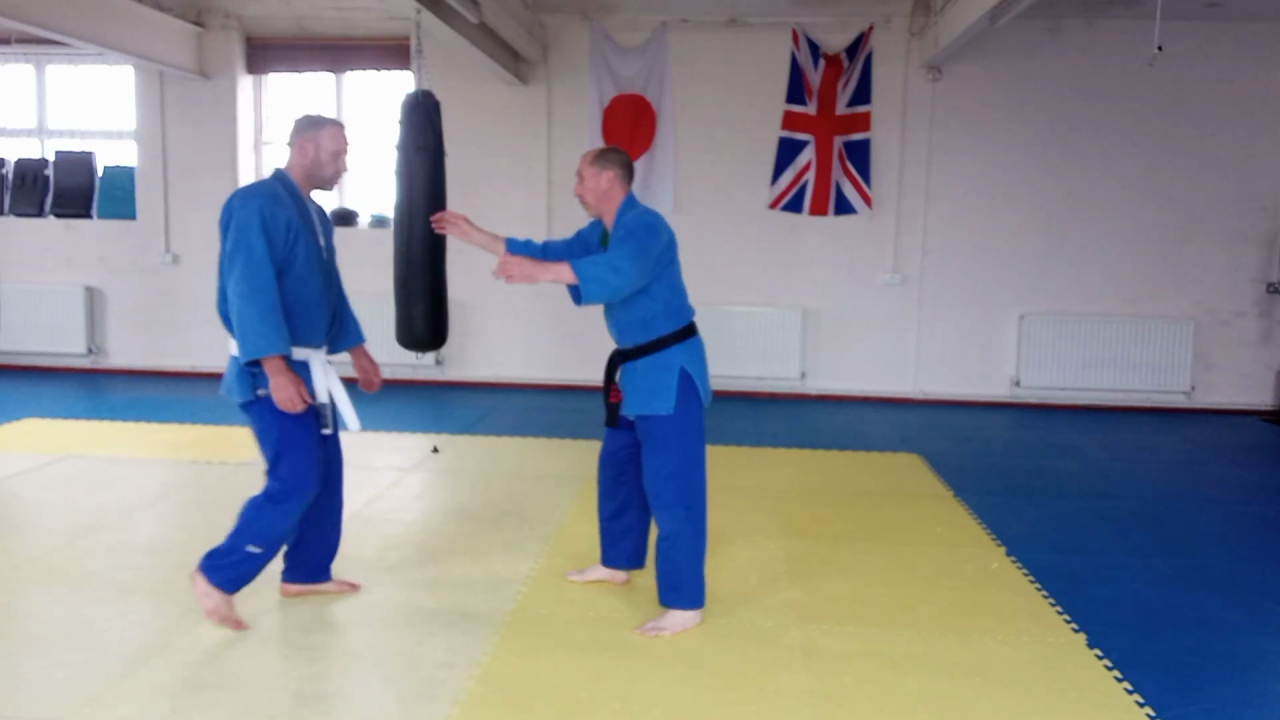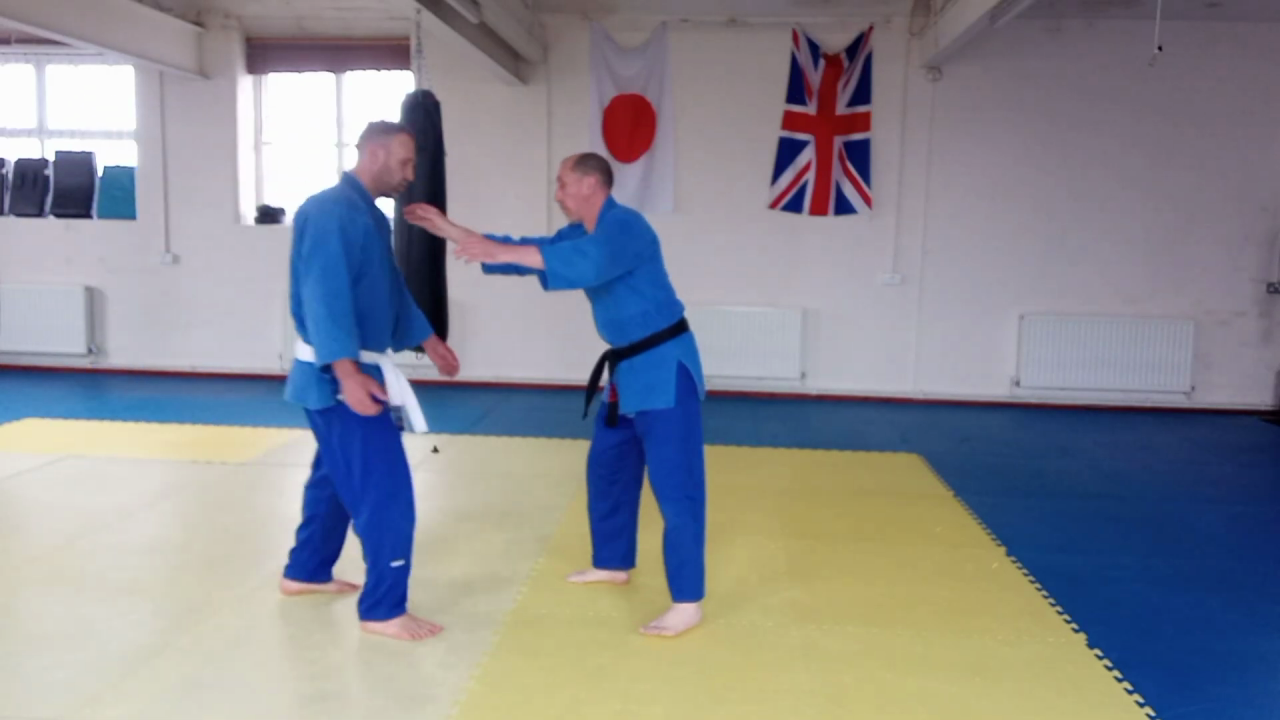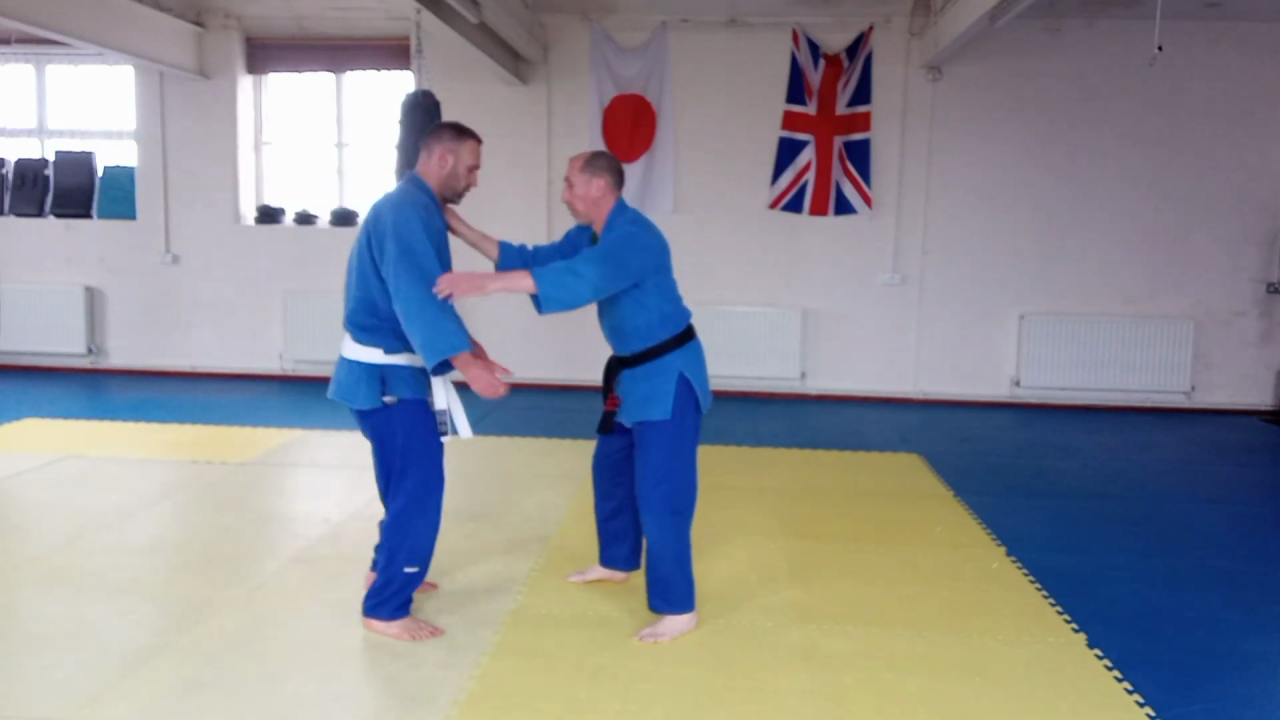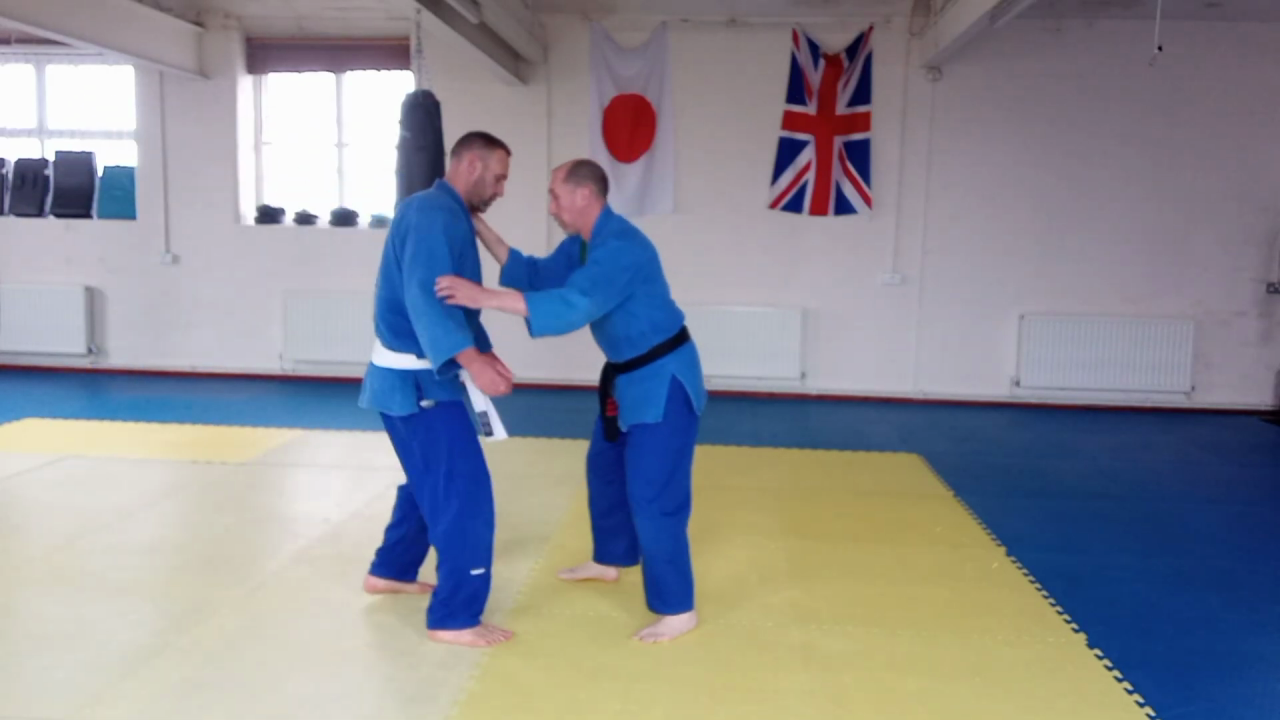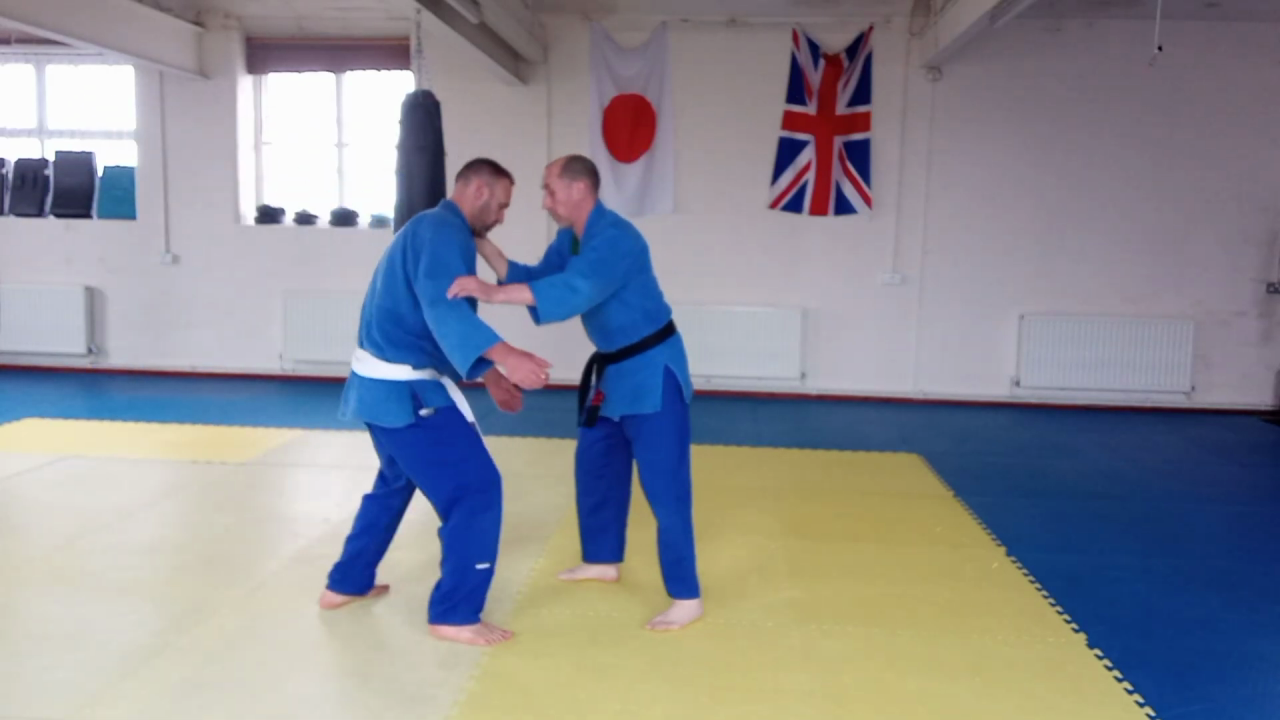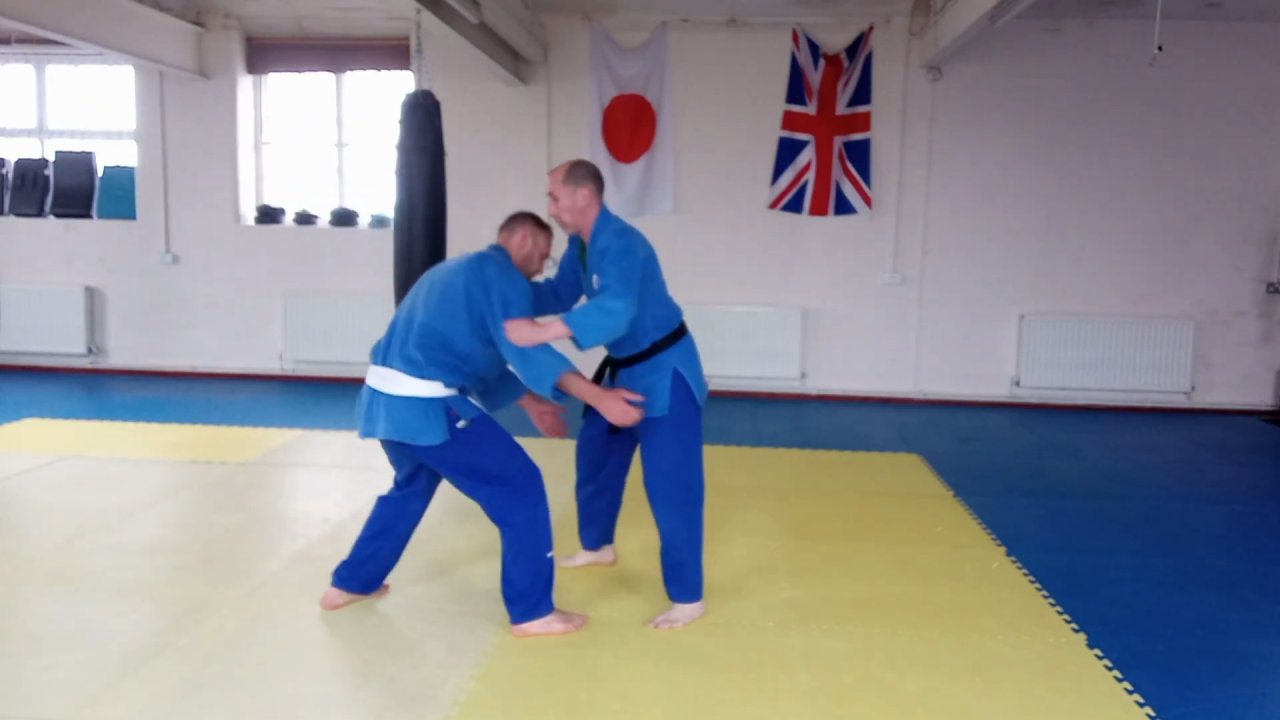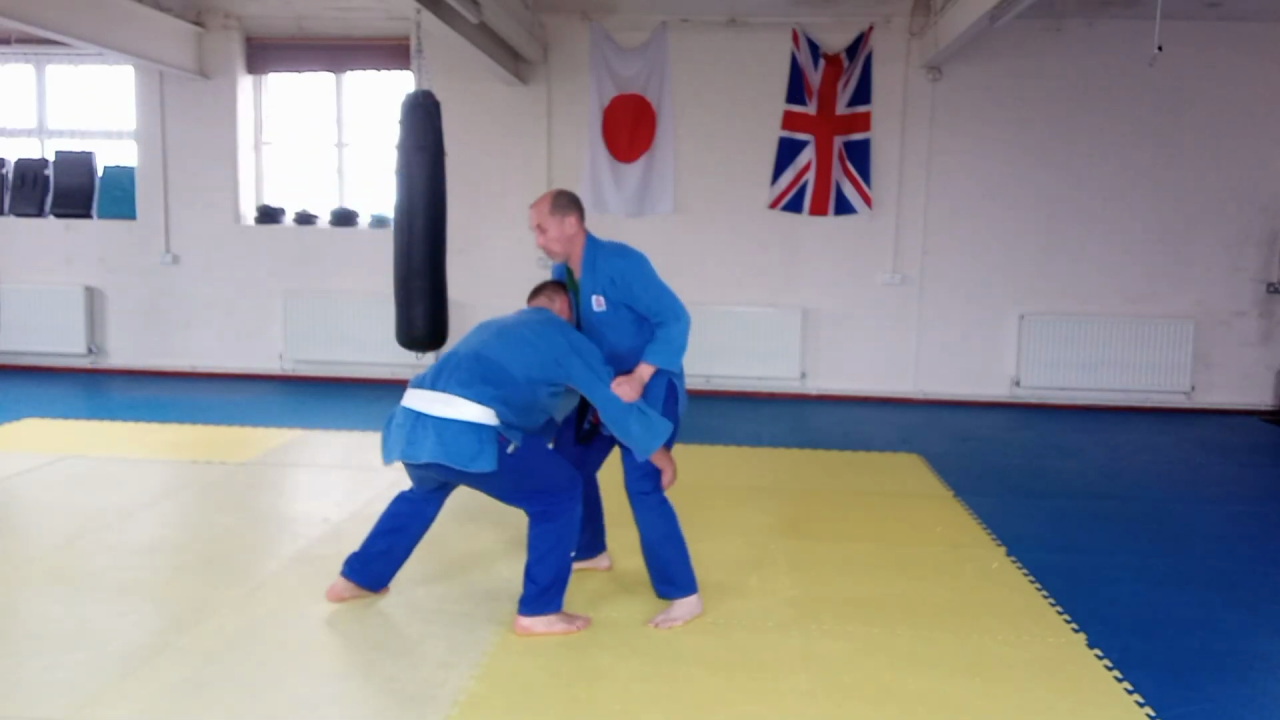
dt=0.4s
person 1, frame 1
left shoulder: (315, 215)
right shoulder: (255, 206)
right elbow: (251, 295)
left wrist: (356, 351)
right wrist: (277, 371)
left hip: (307, 367)
right hip: (269, 371)
left knee: (323, 473)
right knee: (297, 480)
left ankle: (306, 573)
right ankle: (218, 575)
person 1, frame 2
left shoulder: (370, 217)
right shoulder: (330, 212)
left elbow: (391, 291)
right elbow: (325, 299)
left wrist: (429, 341)
right wrist: (348, 373)
left hip: (357, 368)
right hip: (339, 374)
left knee: (338, 474)
right knee: (384, 485)
left ankle: (306, 571)
right ankle: (382, 608)
person 1, frame 3
left shoulder: (413, 209)
right shoulder: (407, 213)
left elbow: (427, 295)
right elbow: (418, 300)
left wrist: (468, 345)
right wrist: (469, 364)
left hip: (385, 368)
right hip: (385, 373)
left knee: (411, 474)
right knee: (417, 484)
left ankle: (388, 570)
right ankle: (386, 608)
person 1, frame 4
left shoulder: (448, 217)
right shoulder: (431, 213)
right elbow: (427, 300)
left wrist: (484, 353)
right wrist: (472, 361)
left hip: (409, 373)
right hip: (416, 378)
left knee: (430, 478)
right knee: (464, 491)
left ankle: (391, 570)
right ankle: (454, 618)
person 1, frame 5
left shoulder: (429, 230)
right shoulder: (443, 231)
right elbow: (445, 310)
left wrist: (487, 374)
right wrist: (505, 356)
left hip: (380, 381)
right hip: (405, 389)
left knee: (397, 481)
right knee: (477, 489)
left ankle: (347, 583)
right ankle: (455, 614)
person 1, frame 6
left shoulder: (459, 269)
right shoulder: (500, 273)
right elbow: (522, 346)
left wrist: (529, 402)
right wrist: (595, 395)
left hip: (386, 397)
right hip: (428, 406)
left knee: (412, 486)
right knee: (519, 489)
left ankle: (350, 583)
right ankle: (531, 612)
person 1, frame 7
left shoulder: (496, 326)
right shoulder: (563, 336)
right elbow: (618, 404)
right wrist: (663, 459)
left hip: (411, 421)
right hip: (466, 435)
left knee: (425, 492)
right knee: (560, 492)
left ankle: (357, 578)
right ankle: (537, 612)
person 2, frame 1
left shoulder: (644, 225)
right shoulder: (601, 232)
left elbow: (619, 273)
right elbow: (548, 252)
left wrist: (543, 273)
right wrist: (476, 235)
left hip: (670, 370)
right hip: (640, 368)
left knee: (671, 485)
right knee: (618, 469)
left ankle: (684, 604)
right ankle: (617, 562)
person 2, frame 2
left shoulder: (625, 226)
right shoulder: (581, 232)
left elbow: (587, 263)
right elbow: (531, 251)
left wrist: (503, 252)
right wrist: (449, 229)
left hip: (665, 366)
right hip: (630, 366)
left knee: (674, 482)
right knee: (608, 467)
left ankle: (687, 601)
right ankle: (612, 563)
person 2, frame 3
left shoulder: (634, 235)
right shoulder: (589, 234)
left elbow: (578, 279)
right elbow: (536, 259)
left wrist: (488, 283)
right wrist: (462, 230)
left hip: (668, 375)
right hip: (635, 372)
left knee: (661, 492)
right knee: (612, 470)
left ankle: (678, 609)
right ankle: (616, 562)
person 2, frame 4
left shoulder: (621, 247)
right shoulder: (583, 244)
left elbow: (574, 305)
right elbow: (537, 276)
left wrist: (486, 298)
right wrist: (481, 231)
left hip: (663, 379)
right hip: (632, 376)
left knee: (652, 493)
right knee: (606, 470)
left ankle: (677, 609)
right ankle: (610, 559)
person 2, frame 5
left shoulder: (615, 237)
right shoulder: (569, 239)
left elbow: (573, 290)
right elbow: (534, 279)
left wrist: (493, 292)
right wrist: (483, 247)
left hip: (652, 369)
right hip: (615, 368)
left knee: (663, 482)
right knee: (596, 465)
left ankle: (686, 597)
right ankle: (603, 559)
person 2, frame 6
left shoulder: (621, 244)
right shoulder: (580, 245)
left elbow: (615, 310)
right elbow: (559, 294)
left wrist: (540, 332)
left hip: (665, 371)
right hip: (626, 369)
left knee: (671, 484)
right knee: (596, 453)
left ankle: (688, 598)
right ankle: (598, 545)
person 2, frame 7
left shoulder: (621, 263)
right shoulder: (562, 272)
left elbow: (675, 320)
left wrist: (638, 379)
left hip: (649, 386)
right hip: (608, 386)
left knee: (643, 485)
right knee: (567, 465)
left ankle: (684, 595)
right ankle: (592, 553)
